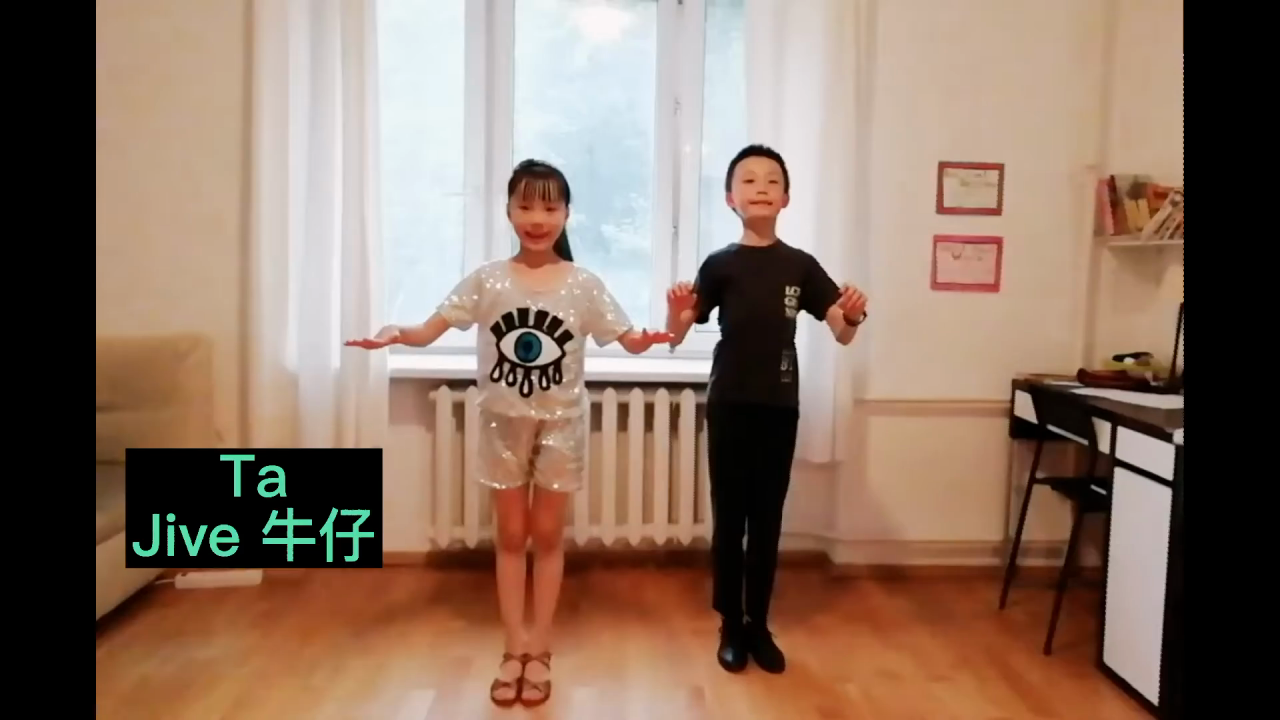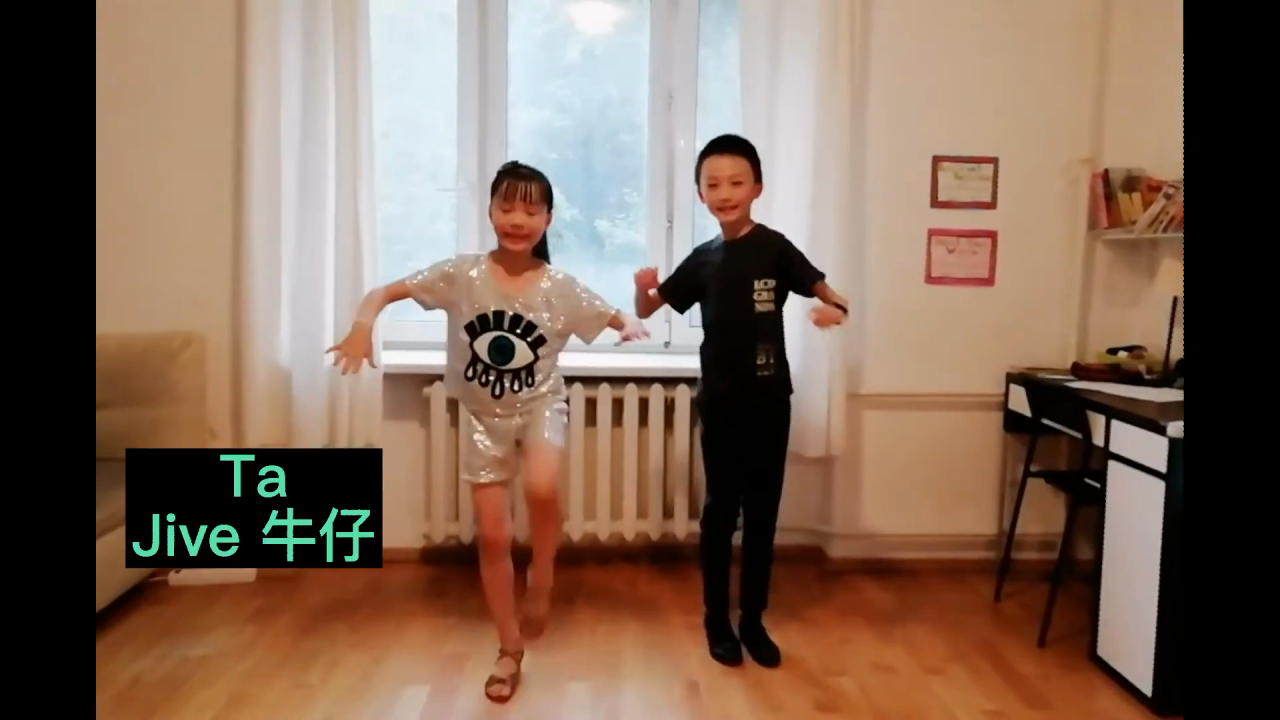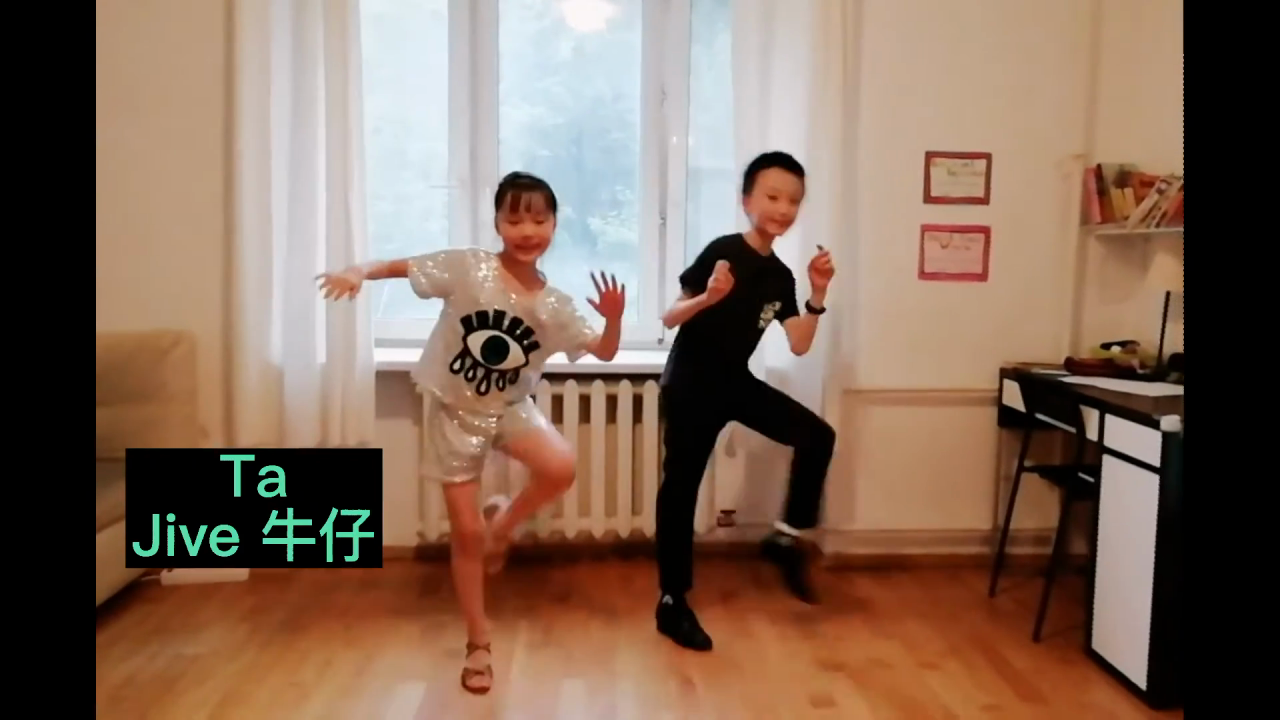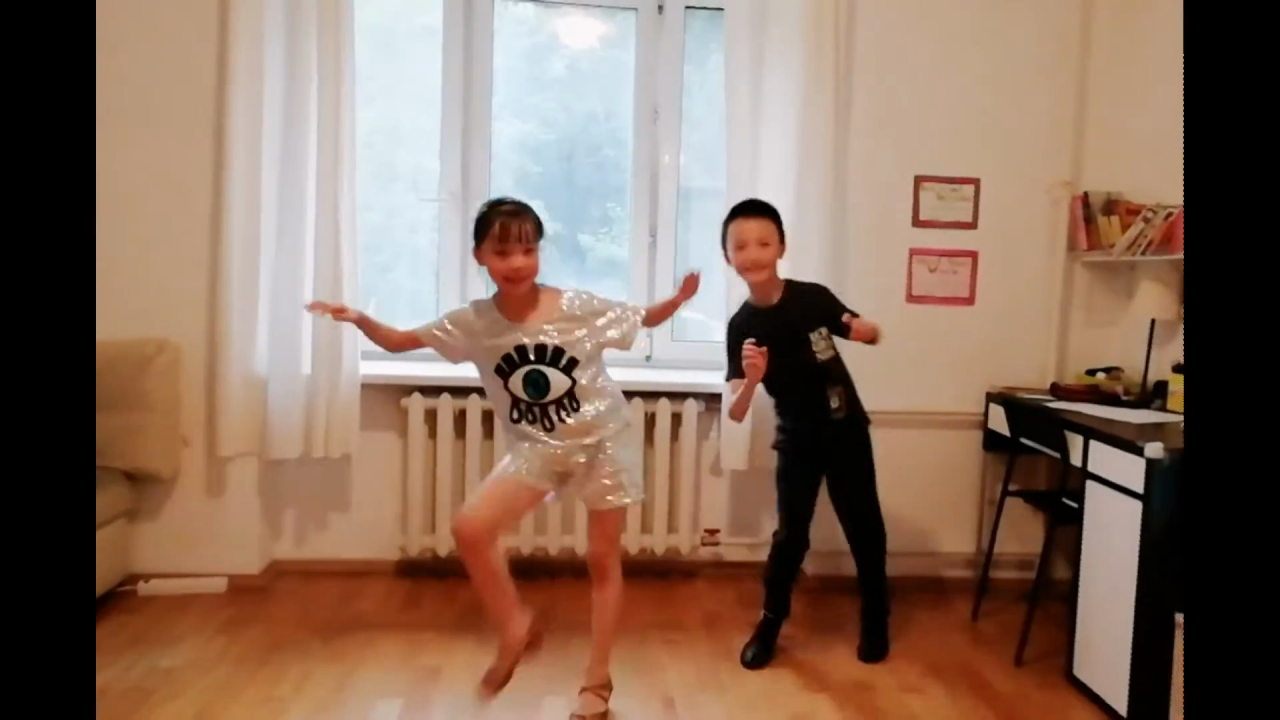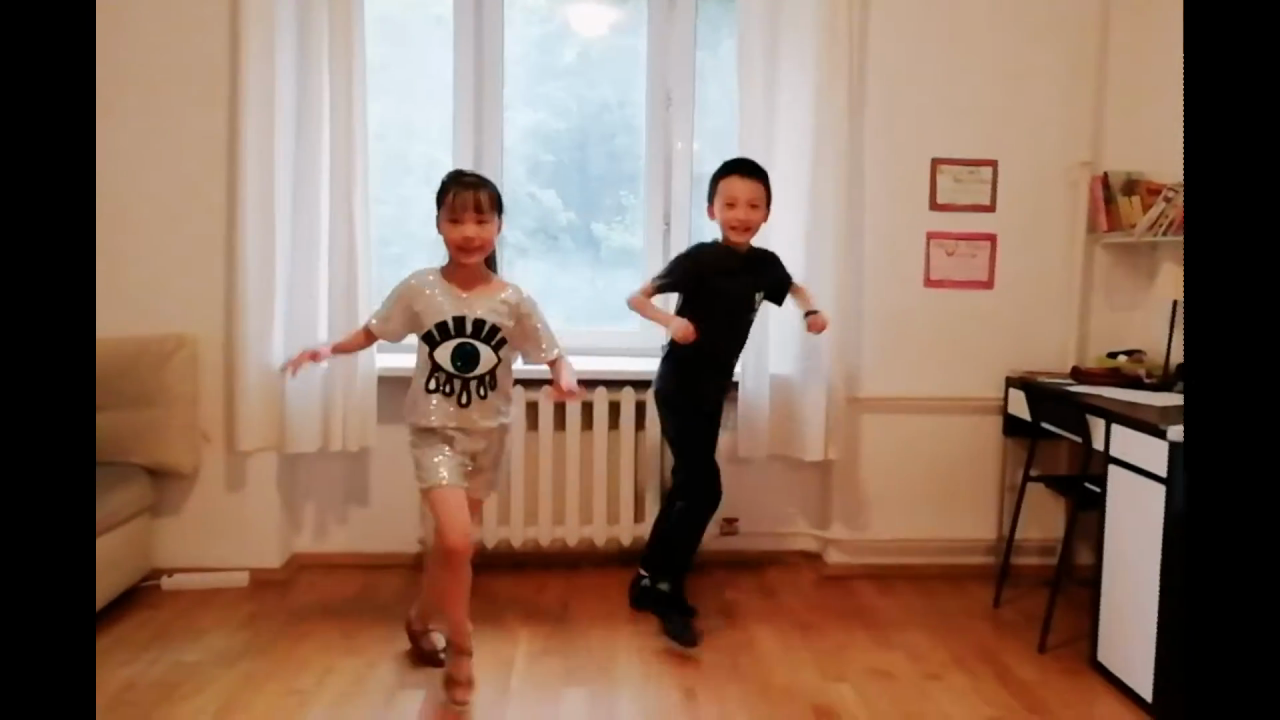
dt=1s
person 1, frame 1
left shoulder: (583, 285)
right shoulder: (487, 280)
left elbow: (629, 340)
right elbow: (429, 331)
left wrist: (650, 338)
right wrist: (396, 332)
left hip: (560, 423)
right hip: (504, 423)
left knee: (547, 535)
right knee: (510, 535)
left ankle: (539, 650)
right ankle: (513, 649)
person 1, frame 2
left shoulder: (560, 287)
right shoulder: (460, 274)
left elbow: (617, 318)
right elbow: (385, 291)
left wrist: (634, 325)
right wrist: (362, 324)
left hip: (538, 406)
right hip: (484, 419)
left knee: (544, 491)
right knee: (492, 538)
left ankle: (540, 584)
right ankle: (508, 647)
person 1, frame 3
left shoulder: (554, 304)
right shoulder: (465, 267)
left elbow: (603, 351)
right elbow: (401, 266)
left wrist: (613, 320)
right wrist: (358, 271)
left hip: (510, 410)
right hip: (454, 412)
left knee: (562, 468)
right knee: (467, 532)
left ankle: (504, 519)
right ankle: (478, 641)
person 1, frame 4
left shoulder: (580, 308)
right shoulder: (473, 322)
left elbow: (646, 318)
right elbow: (399, 341)
left wrist: (677, 299)
right wrist: (358, 318)
left hip: (600, 441)
right hip: (535, 447)
left knee: (603, 562)
right knee: (468, 530)
right ankle: (516, 628)
person 1, frame 5
left shoulder: (514, 301)
right shoulder: (418, 289)
left elbow: (553, 356)
right elbow: (366, 336)
left wrist: (564, 377)
right wrist: (325, 350)
left hip: (487, 435)
right hip: (434, 433)
left knee: (454, 545)
right knee: (455, 544)
left ankle: (421, 620)
right ankle: (460, 647)
person 2, frame 1
left shoulder: (800, 265)
right shoulder: (720, 264)
left elbow: (842, 333)
right elbow: (676, 337)
left wrist: (854, 313)
right wrist: (676, 310)
left hip: (780, 407)
right hip: (729, 405)
left knee: (767, 519)
right knee: (729, 517)
left ankle: (758, 625)
right ankle: (731, 626)
person 2, frame 2
left shoulder: (775, 248)
right shoulder: (702, 260)
left elbow: (824, 291)
right elbow: (647, 309)
left wrist: (835, 309)
right wrist: (644, 290)
left hip: (769, 399)
right hip: (719, 401)
left knee: (762, 512)
right knee: (721, 510)
left ankle: (753, 620)
right ankle: (717, 619)
person 2, frame 3
left shoulder: (781, 276)
right shoulder: (723, 253)
left elbow: (800, 344)
right elbow: (669, 316)
left wrist: (818, 294)
right wrist: (709, 296)
left hip: (737, 383)
right hip: (689, 385)
left knee: (817, 437)
right knee: (680, 489)
left ankle: (787, 539)
right ankle: (673, 602)
person 2, frame 4
left shoulder: (813, 298)
right shoulder: (741, 326)
left elbow: (867, 333)
right elbow: (736, 413)
left wrist: (865, 330)
right wrist: (750, 380)
left hip: (846, 430)
right hip: (797, 435)
left knee: (865, 528)
right knee: (792, 532)
left ankle: (875, 619)
right ankle: (771, 621)
person 2, frame 5
left shoulder: (765, 264)
right shoulder: (700, 259)
left elbow: (794, 289)
right elbow: (637, 298)
left wrist: (813, 313)
right wrist: (671, 321)
left hip: (712, 391)
right hip: (680, 390)
left knee: (691, 490)
right knee: (703, 489)
left ankle: (650, 579)
right ankle: (665, 587)
